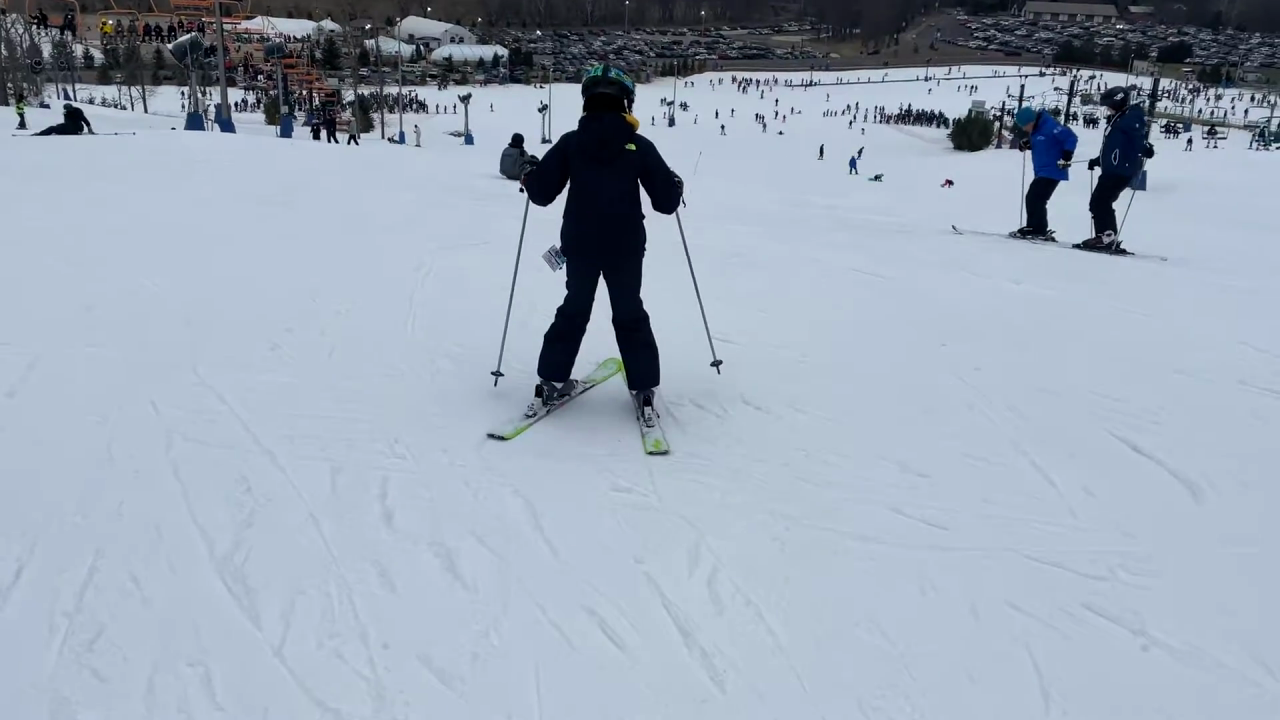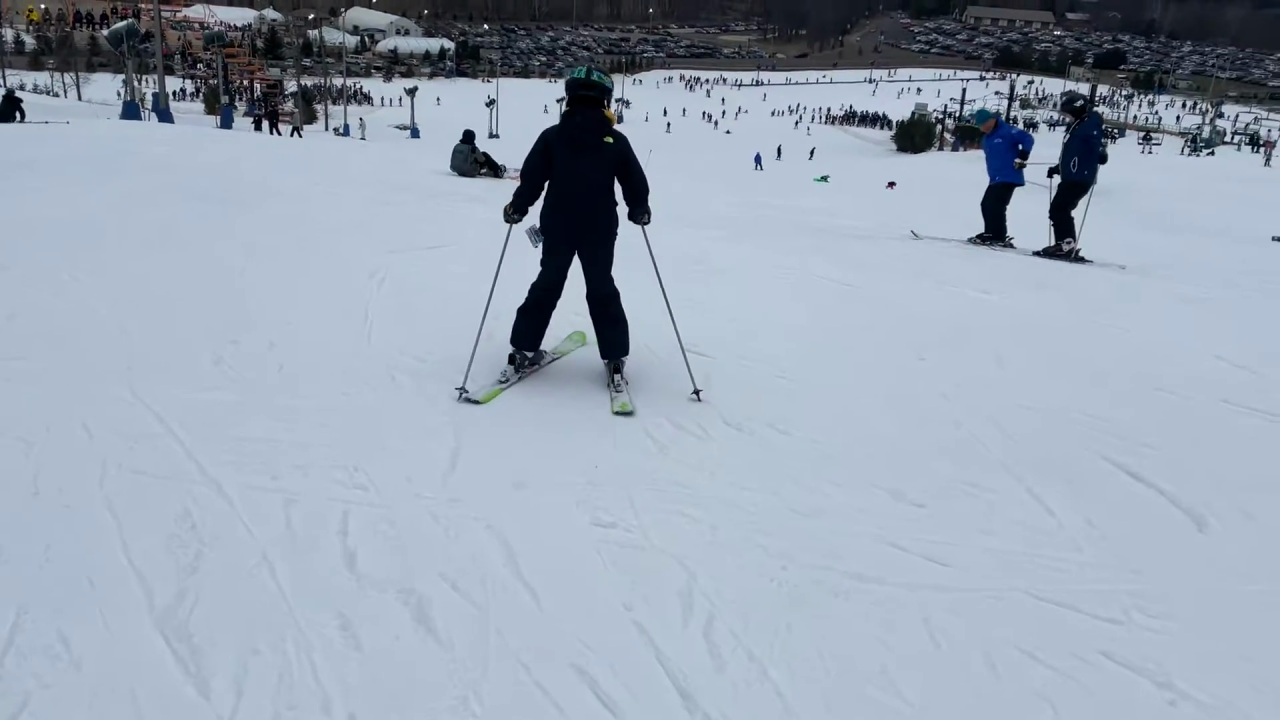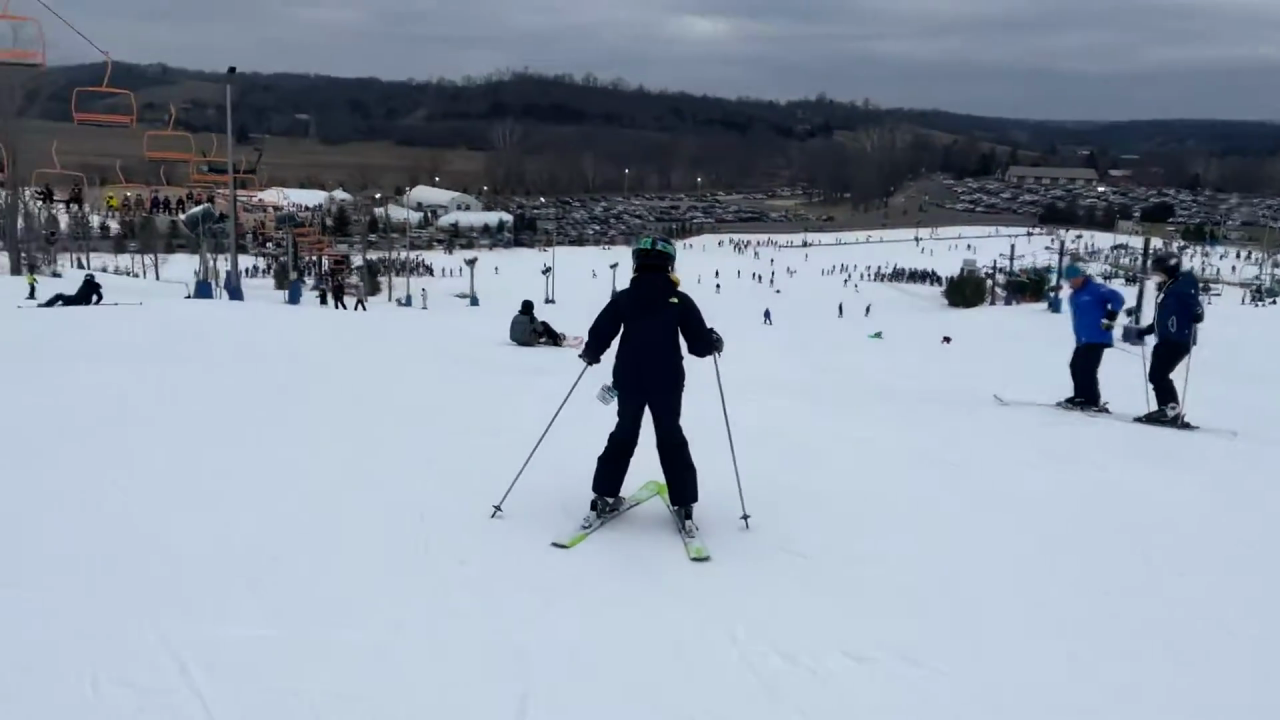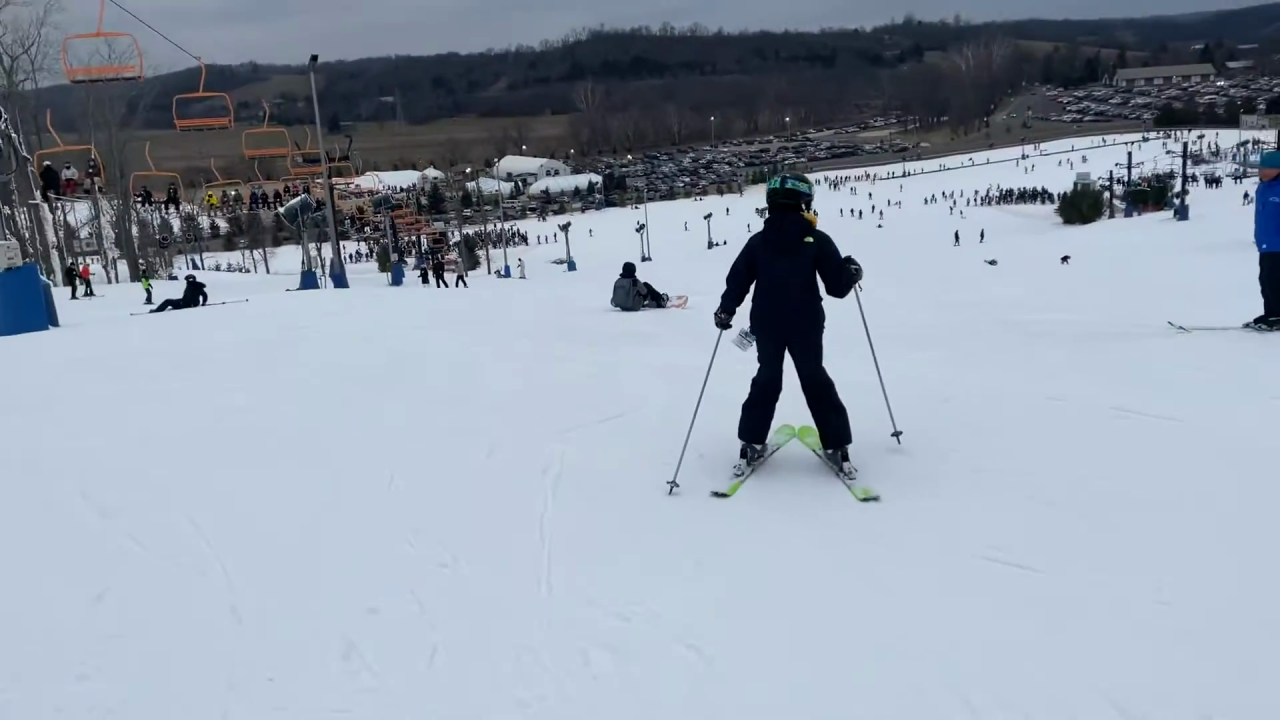
dt=1s
person 1, frame 1
left shoulder: (570, 142)
right shoulder: (639, 146)
left elbow: (541, 193)
right elbow: (666, 201)
left wrist: (529, 178)
right wrist: (675, 187)
left hip: (580, 245)
right hip: (625, 247)
left knee: (574, 309)
right knee: (629, 314)
left ankle: (552, 380)
right ankle: (643, 387)
person 1, frame 2
left shoulder: (552, 136)
right shoulder: (616, 141)
left elbow: (532, 180)
right elbow: (636, 185)
left wrist: (517, 208)
right wrist: (639, 211)
left hip: (558, 228)
right hip: (600, 231)
left knee: (547, 286)
right knee: (602, 291)
left ankle: (524, 351)
right ankle: (614, 359)
person 1, frame 3
left shoulder: (623, 298)
right shoulder: (680, 301)
left elbow: (599, 335)
right elbow: (699, 345)
left wrist: (590, 353)
right wrist: (714, 342)
left hip: (629, 381)
right hip: (667, 383)
left knee: (623, 435)
right knee: (671, 439)
left ankle: (604, 497)
right ankle: (684, 505)
person 1, frame 4
left shoulder: (757, 242)
right shoulder: (817, 241)
left elbow: (737, 283)
right elbow: (837, 287)
left wrist: (726, 311)
right wrist: (852, 274)
left hip: (766, 326)
right hip: (806, 326)
left knee: (766, 380)
right knee: (816, 382)
left ankle: (751, 444)
right ankle: (837, 448)
